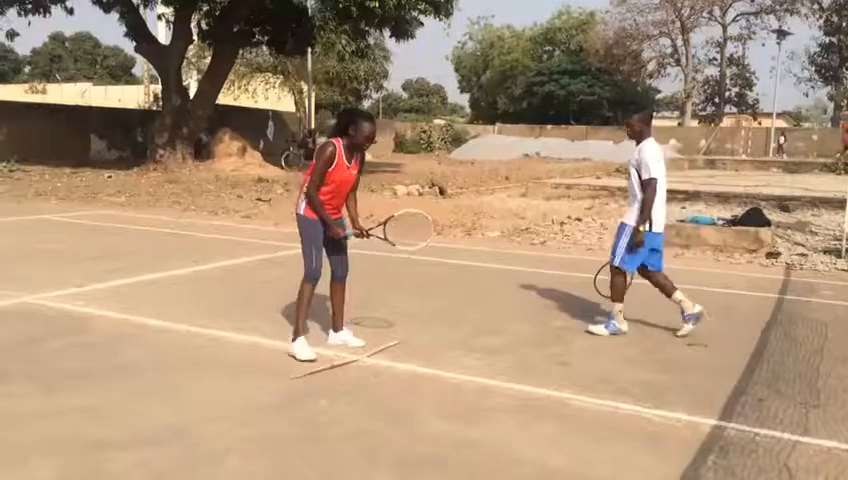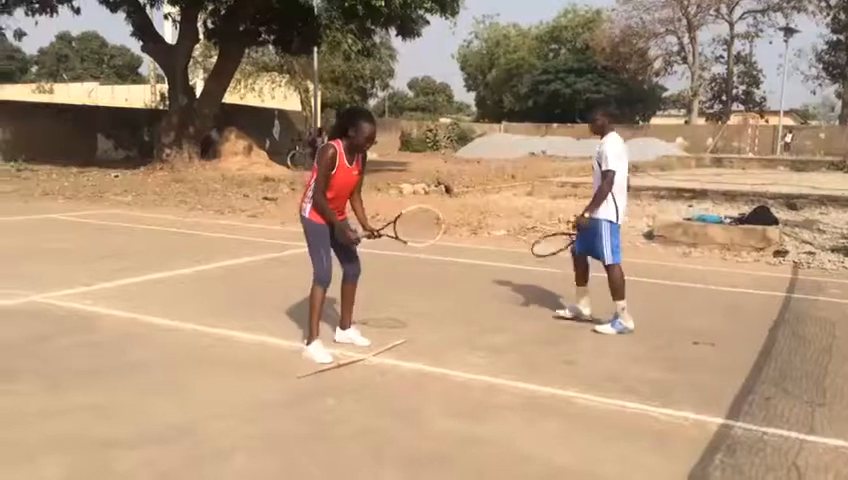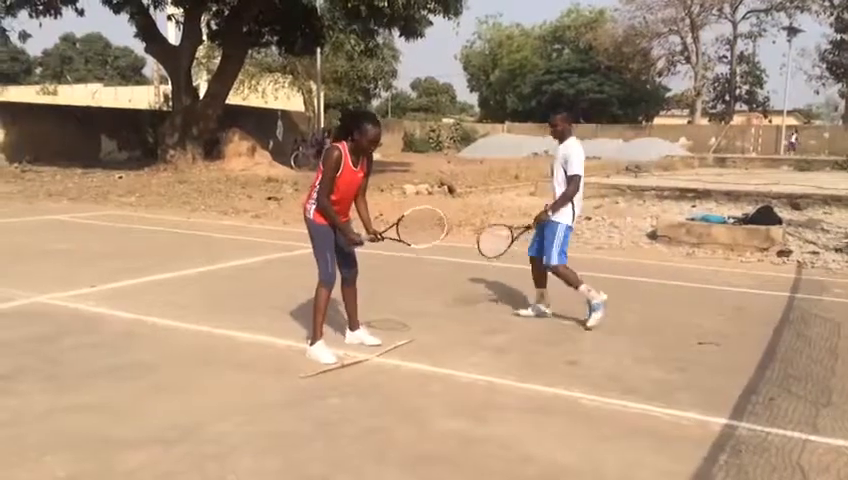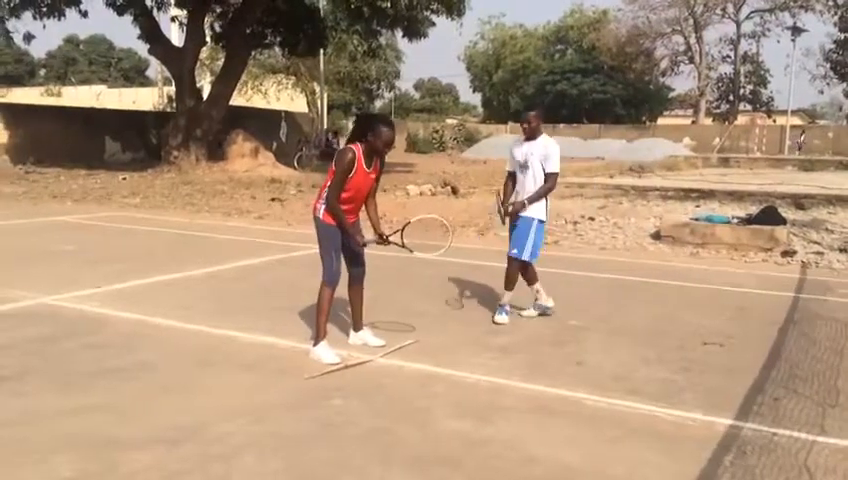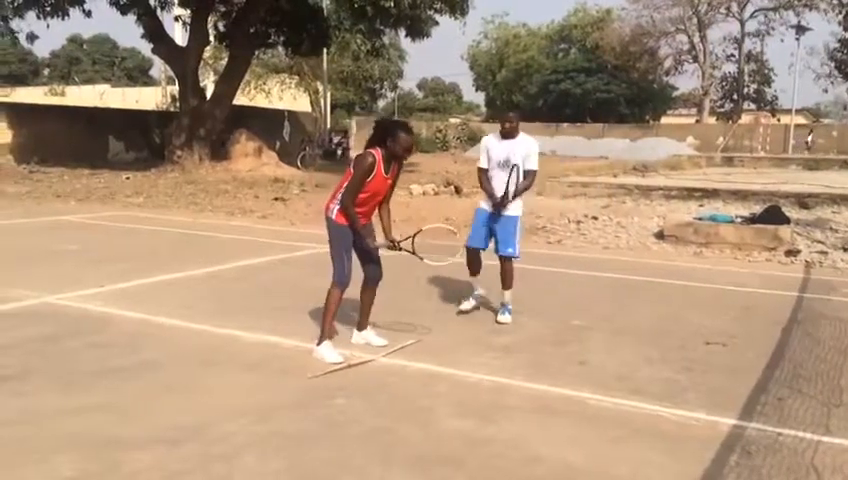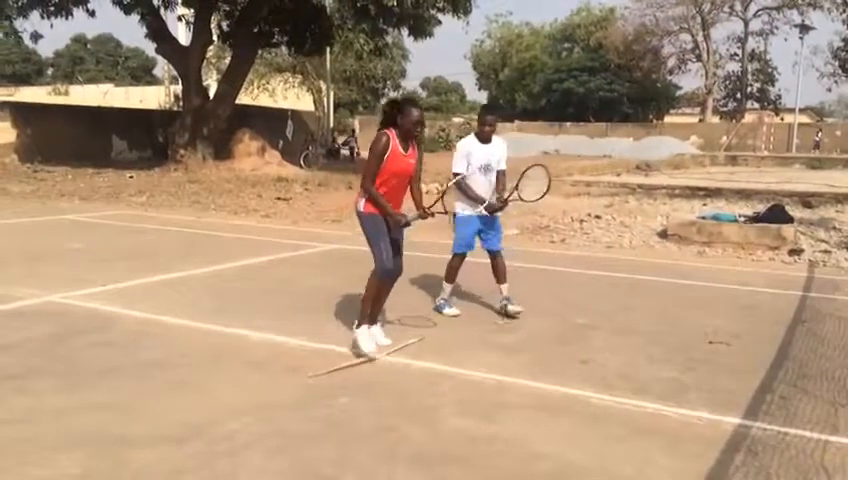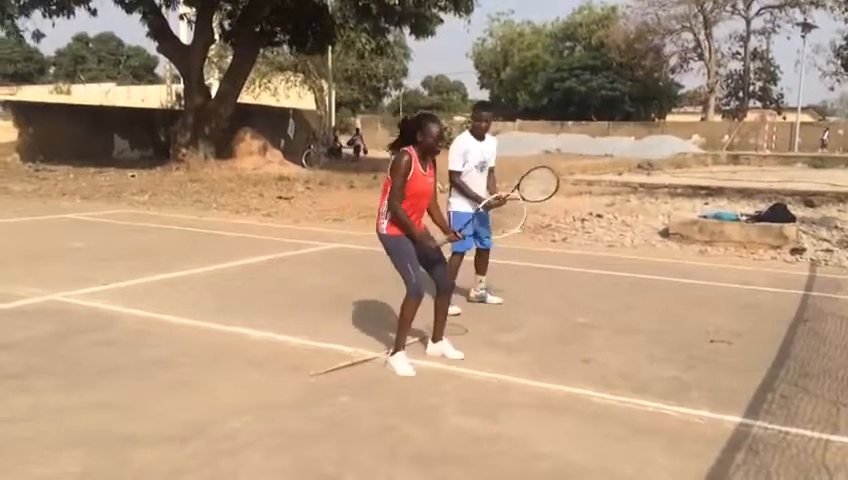
dt=0.3s
person 1, frame 1
left shoulder: (359, 157)
right shoulder: (330, 150)
left elbow: (350, 193)
right elbow: (311, 191)
left wrist: (355, 223)
right wrist: (331, 225)
left hip: (334, 216)
right hip: (311, 214)
left knee: (341, 270)
right knee: (313, 271)
left ankle: (337, 331)
right ankle: (298, 338)
person 1, frame 2
left shoulder: (361, 157)
right shoulder: (330, 152)
left elbow: (355, 194)
right elbow: (318, 197)
left wrist: (365, 225)
right wrist: (343, 230)
left hip: (338, 217)
right hip: (315, 216)
left knee: (353, 269)
right knee: (323, 275)
left ankle: (345, 328)
right ankle: (312, 342)
person 1, frame 3
left shoulder: (367, 159)
right shoulder: (335, 154)
left elbow: (360, 196)
right elbow: (322, 199)
left wrist: (369, 228)
right wrist: (347, 232)
left hip: (341, 217)
right hip: (320, 217)
left knee: (350, 272)
right knee: (328, 275)
left ankle: (354, 329)
right ankle: (315, 342)
person 1, frame 4
left shoulder: (379, 160)
right shoulder: (349, 156)
left elbow: (370, 197)
right elbow: (331, 199)
left wrist: (377, 229)
right wrist: (352, 233)
left hip: (350, 218)
right hip: (329, 216)
left knee: (358, 272)
right knee: (332, 275)
left ankle: (358, 330)
right ankle: (319, 343)
person 1, frame 5
left shoulder: (396, 165)
right shoulder: (368, 160)
left elbow: (384, 202)
right elbow: (346, 201)
left wrist: (388, 235)
right wrist: (365, 235)
left hip: (362, 219)
right hip: (341, 217)
left knee: (375, 272)
right knee: (343, 277)
left ankle: (362, 329)
right ankle: (323, 342)
person 1, frame 6
left shoulder: (414, 145)
right shoulder: (383, 139)
left elbow: (414, 182)
right elbow: (367, 184)
left wrist: (421, 208)
right wrist: (391, 213)
left hip: (392, 212)
right hip: (371, 209)
left knee: (395, 269)
right knee: (385, 265)
left ankle: (373, 323)
right ankle: (361, 324)
person 1, frame 7
left shoulder: (431, 162)
right shoulder: (404, 159)
left elbow: (431, 202)
right elbow: (394, 205)
left wrist: (447, 229)
right wrist: (420, 237)
left hip: (417, 230)
right hip: (393, 231)
left knee: (446, 283)
right knee: (416, 288)
left ankle: (437, 341)
right ankle: (397, 353)
person 2, frame 1
left shoulder: (646, 151)
right shoulder: (648, 148)
left elbow: (650, 192)
left wrist: (639, 227)
left hip: (640, 222)
right hip: (652, 222)
left knee: (618, 267)
right knee: (651, 271)
left ankle: (617, 321)
right ankle: (689, 310)
person 2, frame 2
left shoulder: (609, 145)
right shoulder: (613, 142)
left elbow: (607, 184)
left wrist: (586, 213)
left hip: (605, 213)
right hip: (601, 212)
left knee: (610, 263)
right knee: (579, 253)
left ankle: (623, 318)
right ankle: (582, 306)
person 2, frame 3
left shoulder: (573, 149)
right shoulder: (560, 149)
left elbow: (573, 188)
left wrist: (547, 212)
right wrist: (544, 212)
left hip: (561, 217)
right hip: (551, 216)
left knee: (554, 264)
right knee: (536, 258)
left ankle: (594, 298)
right ankle: (541, 304)
person 2, frame 4
left shoulder: (549, 146)
right shoulder: (517, 146)
left elbow: (550, 183)
left wrist: (524, 202)
right wrist: (506, 203)
left hip: (534, 212)
right hip: (518, 211)
left knee: (516, 258)
right knee: (522, 259)
left ankle: (504, 305)
right ankle: (543, 301)
person 2, frame 5
left shoulder: (529, 144)
right shoulder: (488, 142)
left elbow: (529, 179)
right elbow: (482, 174)
left wrist: (508, 198)
right wrist: (495, 197)
left hip: (512, 210)
right hip: (487, 206)
left knee: (506, 256)
right knee: (473, 248)
left ankle: (506, 304)
right ankle: (476, 291)
person 2, frame 6
left shoulder: (500, 145)
right shoulder: (464, 146)
left elbow: (500, 176)
right elbow: (458, 181)
left wrist: (501, 199)
right wrist: (483, 201)
left hip: (491, 210)
right hip: (466, 210)
left knee: (496, 252)
right knee: (460, 252)
left ankle: (506, 300)
right ankle: (443, 298)
person 2, frame 7
left shoulder: (492, 142)
right shoulder: (461, 143)
right elbow: (454, 179)
left wrist: (494, 196)
right wrist: (479, 199)
left hip: (481, 207)
right hip: (462, 207)
left knee: (485, 247)
right knee: (459, 250)
left ankle: (478, 290)
